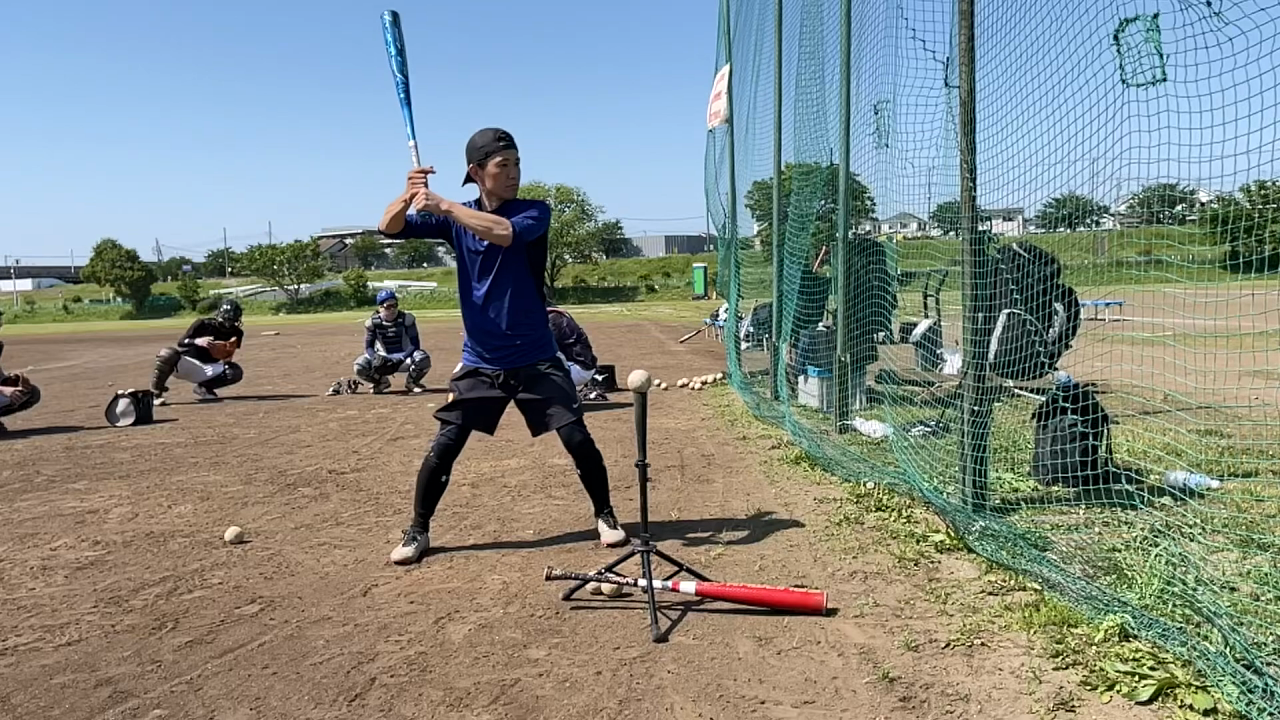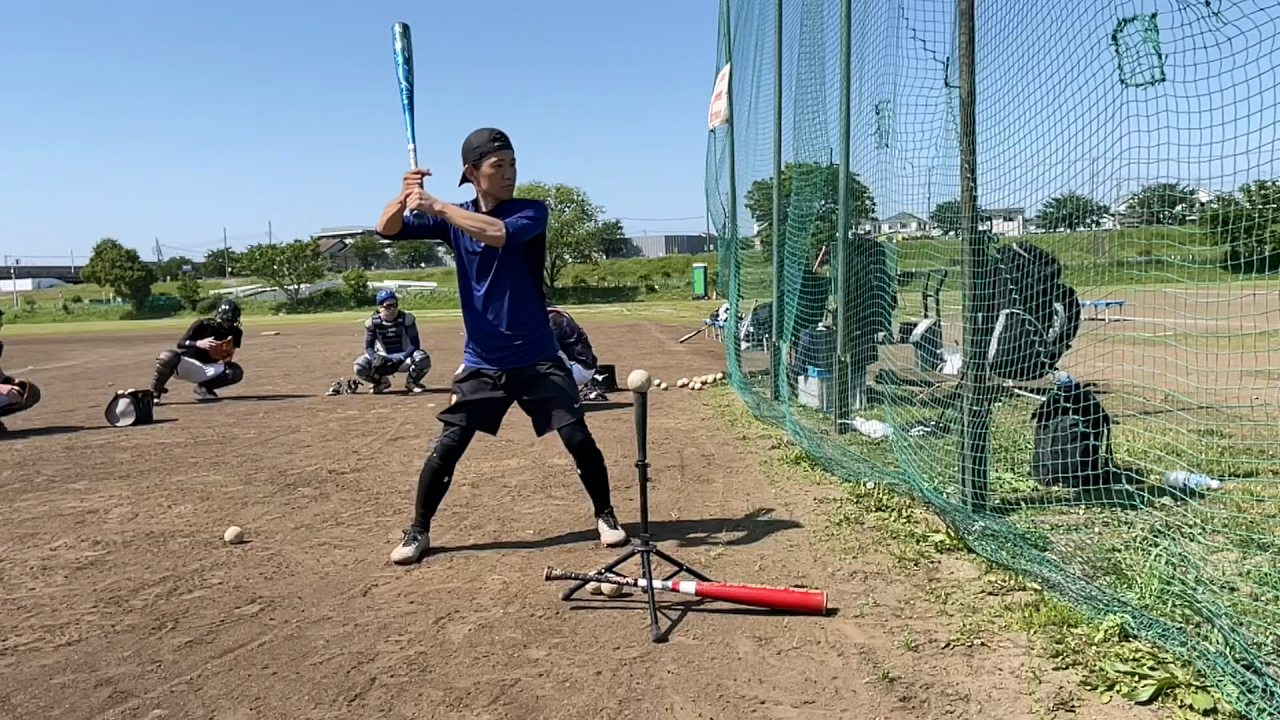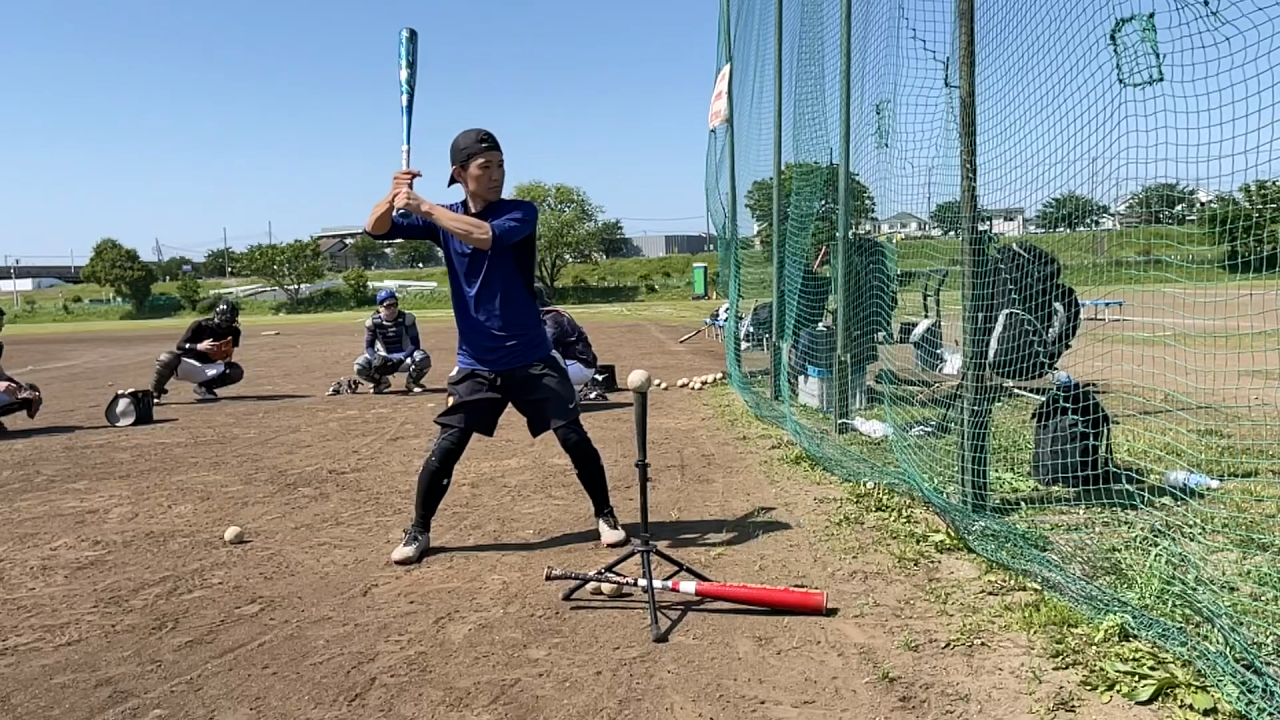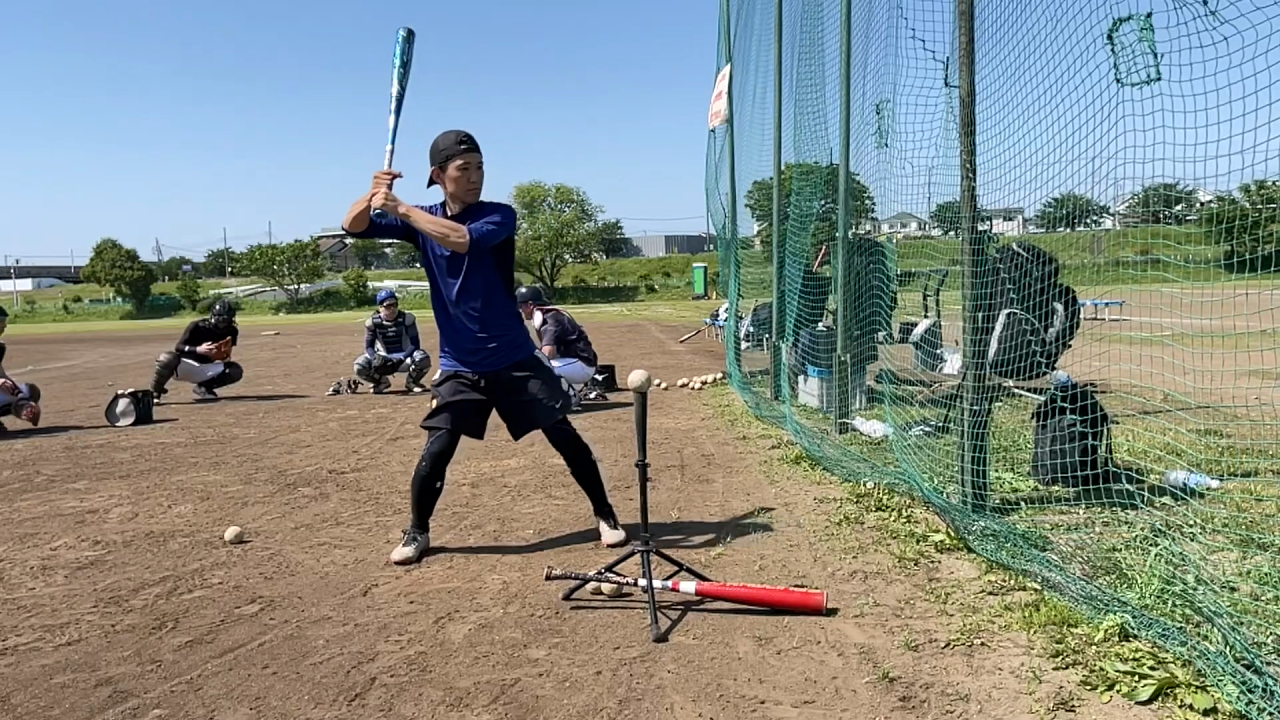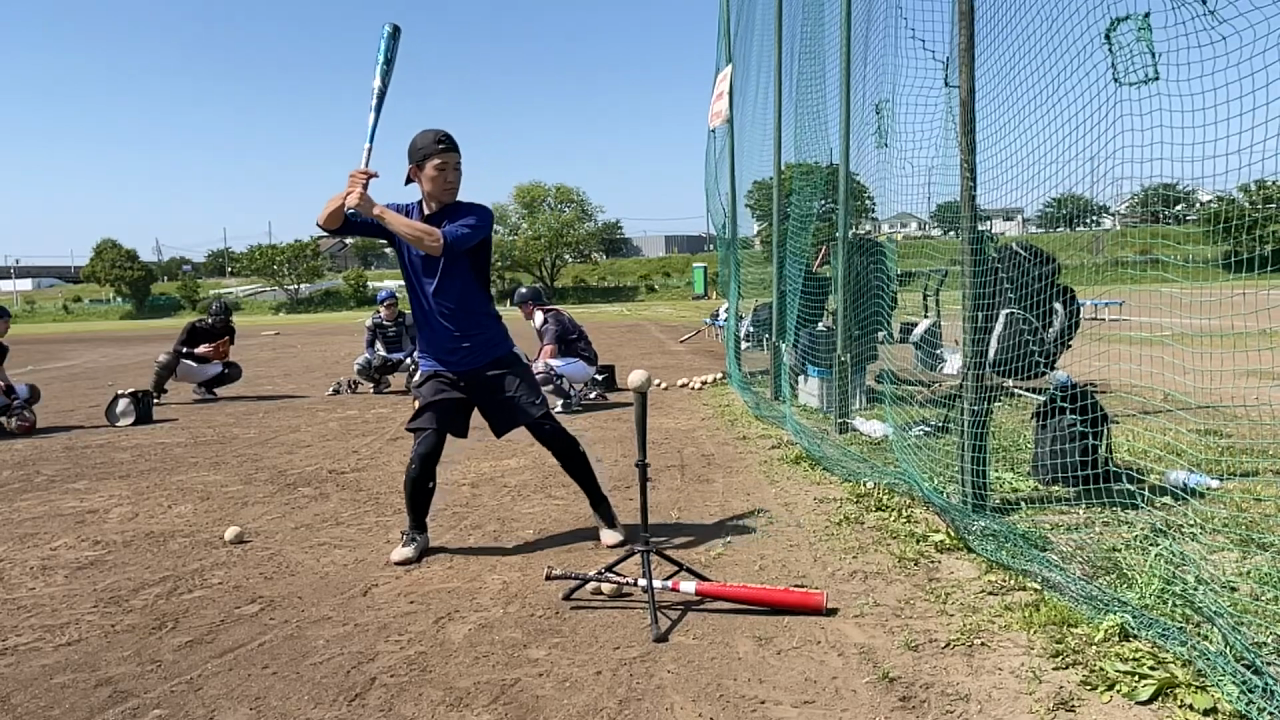
dt=0.4s
person 1, frame 1
left shoulder: (534, 212)
right shoulder: (455, 218)
left elbow: (504, 232)
right elbow: (390, 228)
left wrist: (443, 205)
right wrist: (409, 194)
left hip: (535, 359)
right hip: (479, 362)
left knee: (577, 439)
right knee: (444, 446)
left ankle: (604, 514)
right ankle: (418, 530)
person 1, frame 2
left shoulder: (531, 212)
right shoulder: (453, 216)
left elbow: (498, 233)
right elbow: (387, 230)
left wrist: (437, 206)
right wrist: (404, 196)
left hip: (537, 358)
right hip: (482, 362)
left knee: (577, 438)
right knee: (446, 447)
left ankle: (605, 514)
right ankle: (418, 530)
person 1, frame 3
left shoulder: (520, 213)
right shoulder: (443, 217)
left elbow: (486, 235)
right elbow: (376, 229)
left wrist: (425, 206)
right wrist: (394, 195)
left hip: (531, 359)
right hip: (476, 364)
left knee: (574, 438)
right knee: (445, 450)
left ankle: (605, 514)
right ankle: (418, 530)
person 1, frame 4
left shoulder: (499, 216)
right shoulder: (422, 218)
left elbow: (463, 239)
right elbow: (354, 226)
left wrist: (402, 208)
right wrist: (373, 195)
left hip: (516, 360)
right hip: (458, 366)
left knee: (564, 438)
right knee: (436, 452)
left ankle: (604, 513)
right ankle: (417, 531)
person 1, frame 5
left shoulder: (476, 216)
right shoulder: (400, 216)
left elbow: (437, 242)
right elbow: (329, 223)
left wrist: (376, 210)
right wrist: (349, 192)
left hip: (494, 357)
right hip: (438, 365)
left knee: (550, 432)
right knee: (424, 452)
left ankle: (602, 511)
right ankle: (415, 532)
